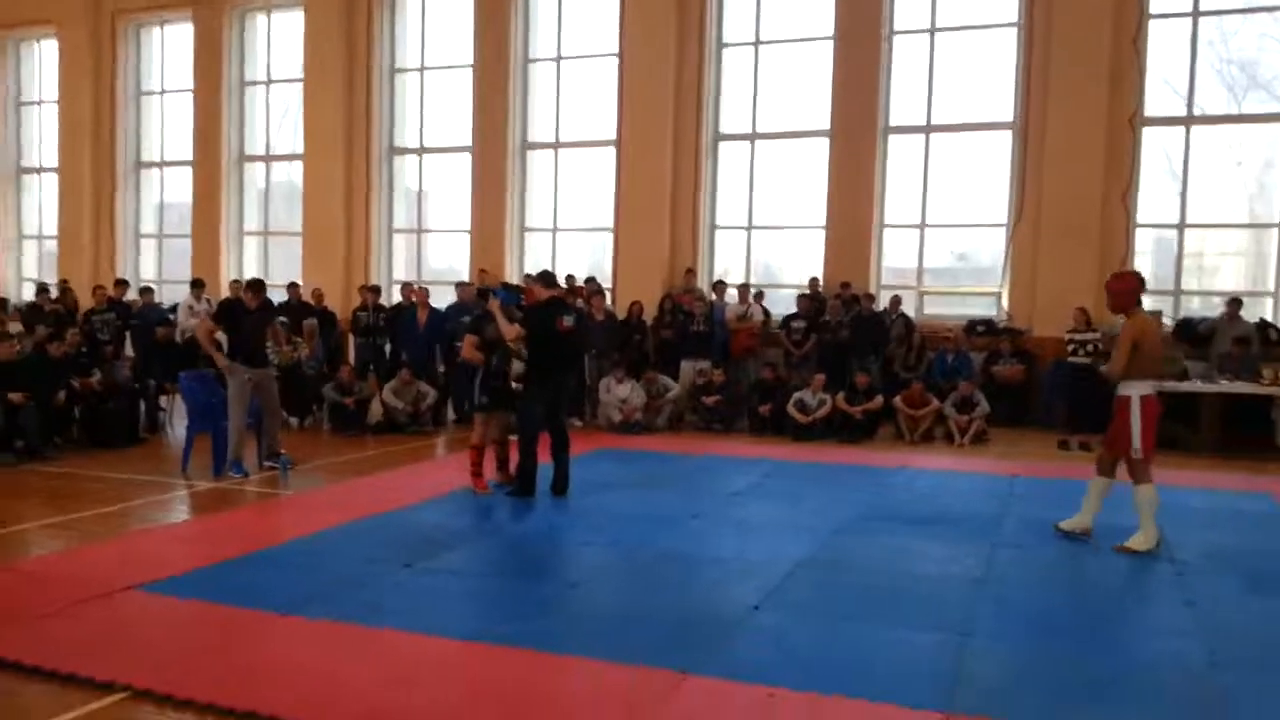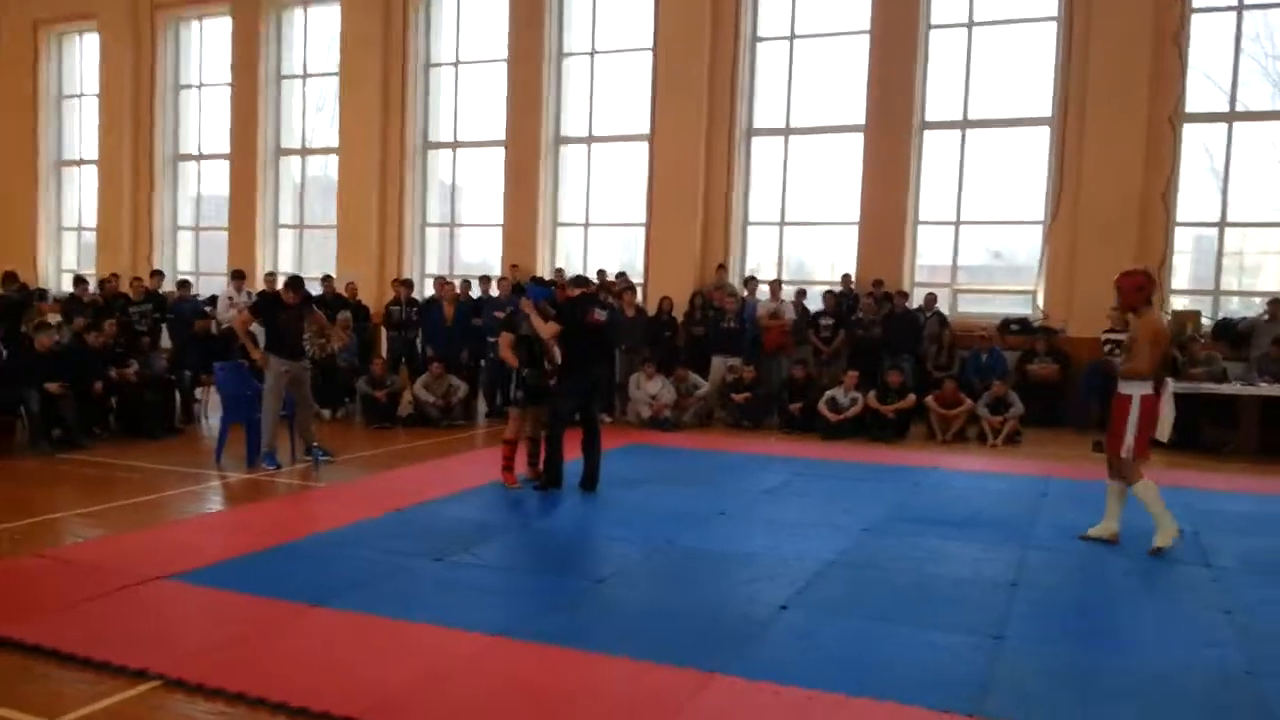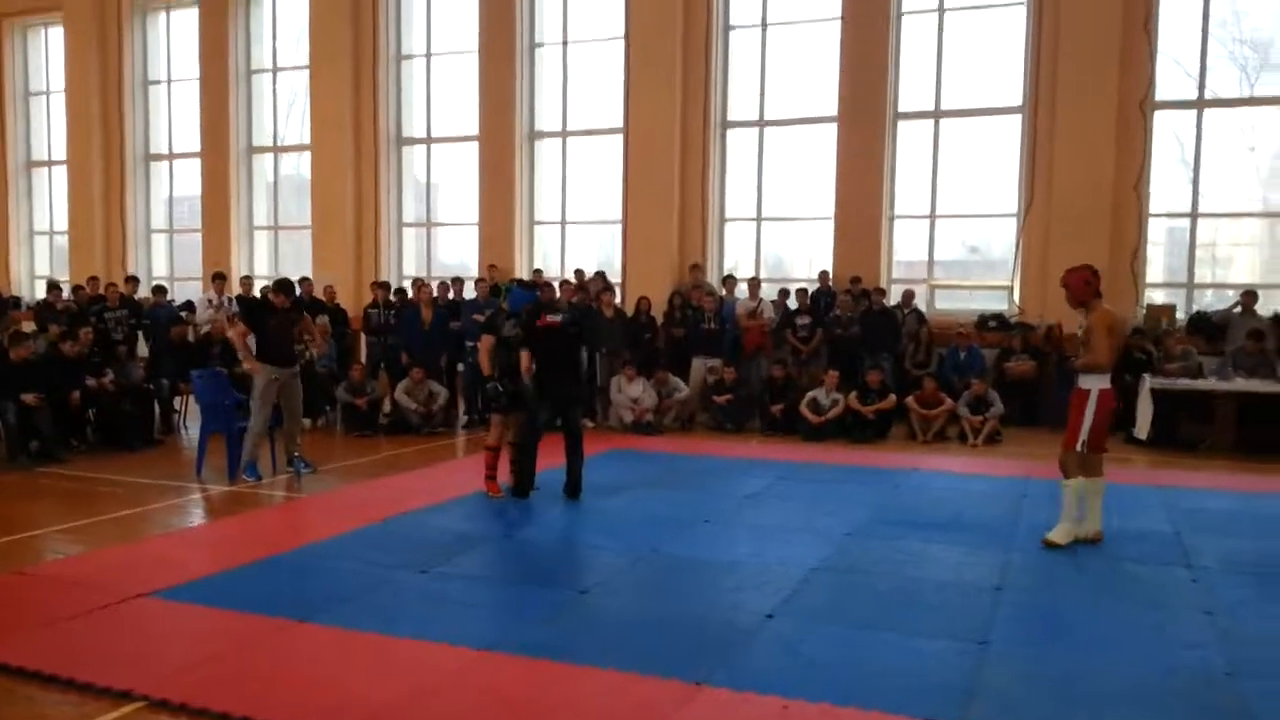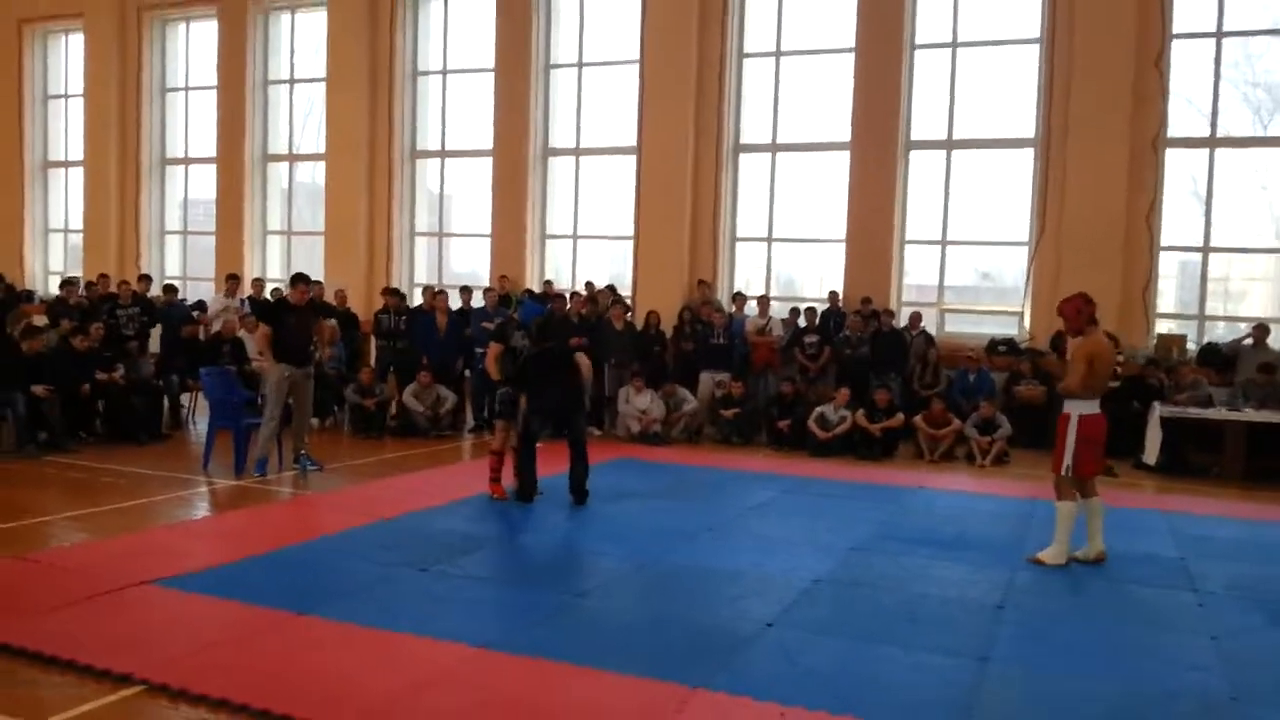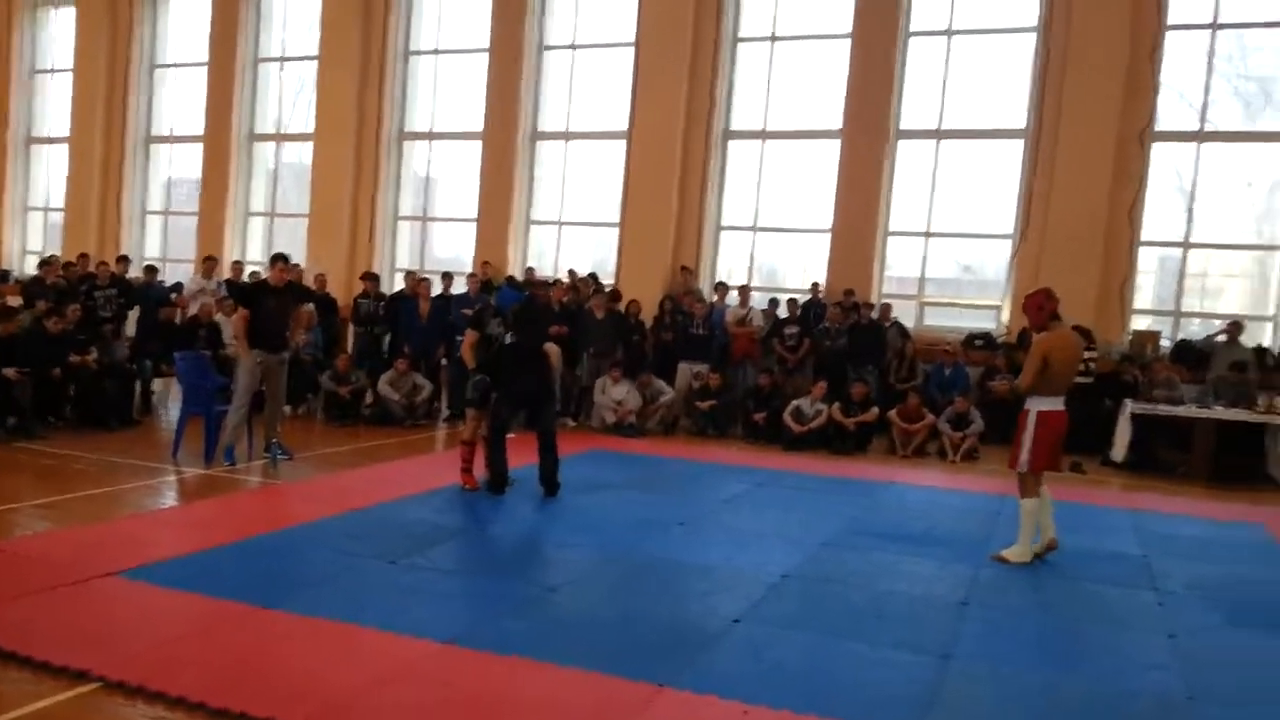
dt=0.3s
person 1, frame 1
left shoulder: (1132, 327)
right shoulder: (1150, 323)
left elbow: (1116, 371)
right elbow: (1158, 366)
left wrist: (1103, 368)
right wrist: (1139, 373)
left hip: (1135, 402)
right hip: (1139, 399)
left knee: (1138, 469)
right knee: (1106, 461)
left ankle: (1148, 535)
right ankle: (1083, 521)
person 1, frame 2
left shoulder: (1144, 326)
right shoulder: (1151, 323)
left elbow: (1140, 368)
left wrist: (1115, 368)
right wrist: (1119, 367)
left hip: (1135, 400)
right hip: (1132, 398)
left knee: (1128, 468)
right knee: (1115, 462)
left ankle: (1166, 527)
right ankle: (1111, 525)
person 1, frame 3
left shoulder: (1098, 318)
right shoulder: (1105, 316)
left elbow: (1101, 359)
left wrist: (1074, 363)
left hip: (1092, 394)
right hip: (1095, 392)
left knee: (1069, 460)
right knee: (1091, 462)
left ankle: (1065, 529)
right ankle: (1091, 526)
person 1, frame 4
left shoulder: (1085, 346)
right shoulder: (1106, 345)
left elbow: (1072, 386)
left wrist: (1056, 386)
right wrist: (1066, 360)
left hip: (1077, 418)
right hip: (1094, 416)
left knee: (1065, 484)
right knee: (1086, 483)
left ankle: (1059, 551)
right ankle: (1095, 546)
person 1, frame 5
left shoulder: (1043, 342)
right shoulder: (1076, 341)
left elbow: (1024, 384)
left wrist: (1014, 384)
left hip: (1038, 414)
right hip: (1058, 412)
left knee: (1027, 480)
right knee: (1035, 478)
left ankle: (1023, 549)
right ankle: (1047, 535)
person 2, frame 1
left shoulder: (539, 309)
right shoulder: (570, 311)
left elbow: (511, 335)
left wrist: (496, 311)
left hip: (539, 380)
right hip: (562, 380)
left knee: (529, 432)
right knee: (559, 430)
left ankle: (525, 485)
right ankle: (560, 485)
person 2, frame 2
left shoulder: (570, 305)
right shoulder: (604, 309)
left elbow: (547, 333)
left wrist: (530, 312)
left hip: (571, 376)
right hip: (596, 376)
left knee: (555, 426)
right knee: (591, 428)
left ankle: (552, 478)
right ankle: (590, 480)
person 2, frame 3
left shoulder: (531, 321)
right shoulder: (573, 318)
left elbow: (525, 367)
right elbow: (582, 357)
left wrist: (533, 387)
left hip: (546, 386)
right hip: (574, 385)
left knee: (530, 435)
right knee: (574, 436)
left ankle: (522, 487)
right ankle: (574, 487)
person 2, frame 4
left shoulder: (529, 358)
right shoulder: (563, 349)
left elbow: (524, 399)
right elbow: (585, 367)
left wrist: (522, 430)
right wrist: (584, 396)
left hip: (542, 401)
right hip: (570, 396)
left knee: (527, 443)
right knee: (578, 446)
left ankle: (526, 492)
right ankle: (579, 495)
person 2, frame 5
left shoulder: (501, 347)
right shoulder: (536, 337)
left elbow: (495, 385)
right elbow: (553, 357)
right wrist: (552, 385)
left hip: (509, 388)
right hip: (539, 386)
left knee: (496, 433)
right knee: (547, 436)
left ankle: (497, 482)
right ankle: (550, 485)
person 3, frame 1
left shoulder: (268, 306)
right shoulder: (230, 308)
right elbow: (202, 331)
left wrist: (281, 344)
right wrist: (218, 356)
left hip: (263, 366)
right hip: (239, 367)
left knee: (273, 410)
right knee: (238, 416)
left ankle: (272, 453)
right ankle: (234, 461)
person 3, frame 2
left shoulder: (304, 299)
right shoulder: (267, 302)
left elbow: (314, 315)
right elbow: (239, 322)
left wrist: (331, 331)
right wrist: (253, 350)
left hip: (299, 359)
right hip: (276, 360)
left knee: (306, 404)
right knee: (272, 407)
left ankle: (311, 445)
right ankle: (267, 452)
person 3, frame 3
left shoulder: (294, 305)
right shoulder: (257, 309)
left elbow: (304, 321)
right elbow: (239, 335)
left wrist: (314, 337)
right wrist: (251, 361)
left hip: (291, 366)
right hip: (267, 368)
left knee: (294, 414)
right knee: (260, 416)
left ankle: (294, 456)
right ankle: (249, 463)
person 3, frame 4
left shoulder: (311, 308)
right shoulder: (276, 308)
right elbow: (263, 336)
left wrist: (317, 351)
right wrist: (270, 362)
left hip: (305, 367)
right hip: (281, 366)
left knee: (303, 412)
right knee: (272, 413)
left ankle: (300, 453)
right ankle: (261, 458)
person 3, frame 5
left shoulder: (292, 291)
right shoulder: (254, 290)
left elbow: (295, 315)
right elbow: (239, 320)
left wrist: (290, 338)
right wrist: (244, 349)
left hip: (279, 353)
right hip: (255, 352)
left knee: (276, 399)
right knee: (242, 398)
left ankle: (272, 442)
right ankle: (228, 446)
person 4, frame 1
left shoulder: (505, 320)
right shoulder: (480, 320)
right elbow: (466, 351)
right wrist: (490, 361)
left hip: (501, 378)
right hip: (484, 378)
left knee: (503, 424)
right knee: (481, 425)
left ankle: (502, 471)
right ankle: (477, 476)
person 4, frame 2
left shoulder: (543, 316)
right shoulder: (514, 317)
right elbow: (504, 350)
left wrist: (553, 365)
right wrist: (522, 370)
left hip: (538, 374)
right hip: (521, 375)
left knee: (536, 420)
right knee: (516, 420)
left ankle: (533, 467)
right ankle: (507, 470)
person 4, frame 3
left shoulder: (521, 317)
right shoulder: (494, 318)
right elbow: (484, 352)
right wrist: (489, 380)
left hip: (519, 379)
right hip: (501, 380)
left knee: (518, 427)
right knee: (498, 428)
left ankle: (515, 473)
right ankle: (490, 479)
person 4, frame 4
left shoulder: (528, 328)
right shoulder: (504, 327)
right elbow: (490, 359)
right wrist: (500, 385)
right hip: (507, 387)
right knee: (502, 432)
right ankle: (494, 482)
person 4, frame 5
left shoulder: (501, 316)
right shoulder: (481, 314)
right elbow: (466, 346)
right wrist: (474, 372)
left hip: (494, 375)
right hip: (479, 377)
right knee: (473, 422)
right ankle: (466, 472)
